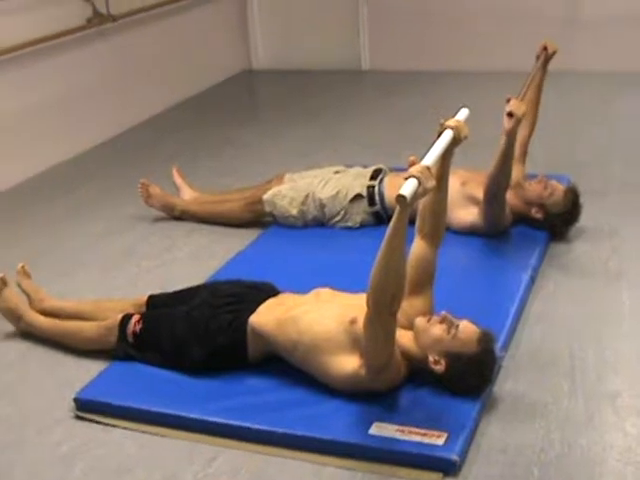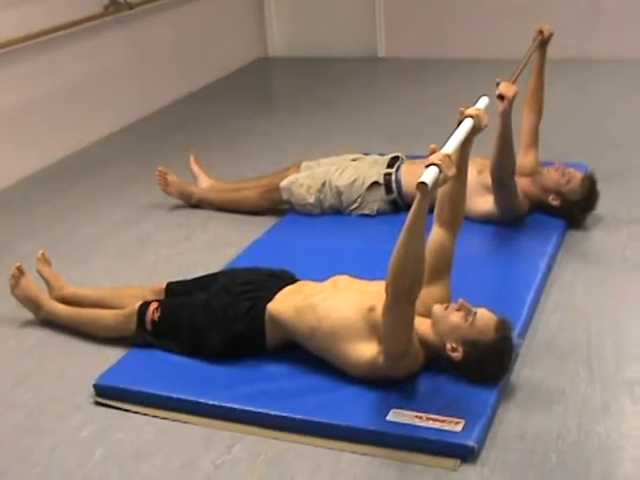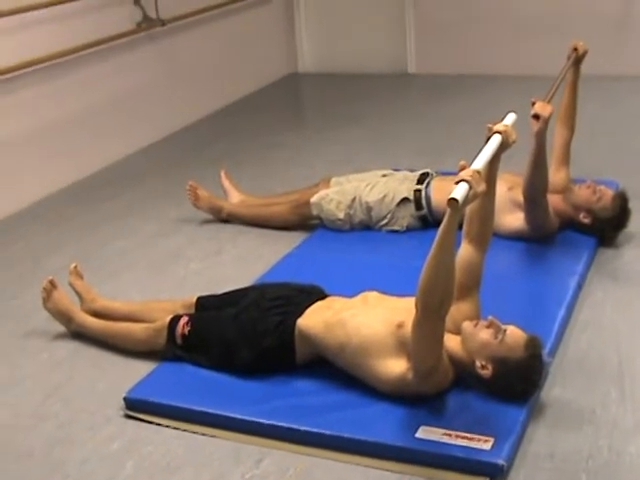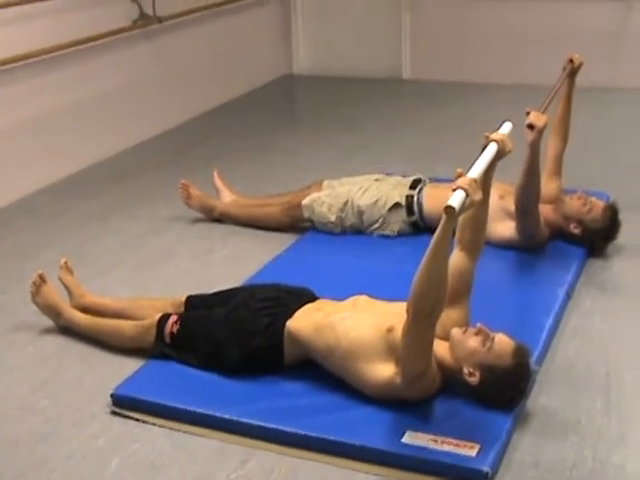
dt=1s
person 1, frame 1
left shoulder: (383, 370)
right shoulder: (413, 322)
left elbow: (378, 306)
right elbow: (428, 241)
left wrist: (403, 208)
right wrist: (446, 158)
left hip: (235, 336)
right hip: (264, 296)
left knee: (119, 332)
right knee: (139, 305)
right ankle: (45, 304)
person 1, frame 2
left shoulder: (402, 356)
right shoulder: (432, 307)
left elbow: (399, 292)
right elbow: (447, 228)
left wrist: (423, 194)
right wrist: (466, 146)
left hip: (255, 321)
right hip: (283, 284)
left knee: (138, 317)
right knee: (161, 291)
left ankle: (48, 307)
right ankle: (65, 292)
person 1, frame 3
left shoulder: (431, 374)
right shoulder: (461, 325)
left elbow: (427, 308)
right elbow: (475, 246)
left wrist: (453, 211)
right wrist: (492, 163)
left hip: (284, 338)
right hip: (312, 299)
left knee: (167, 333)
right knee: (191, 306)
left ankle: (79, 320)
right ankle: (97, 304)
person 1, frame 4
left shoulder: (418, 379)
right shoulder: (451, 331)
left elbow: (419, 315)
right elbow: (467, 255)
left wrist: (450, 220)
right wrist: (487, 173)
left hip: (271, 339)
right hip: (300, 301)
left knee: (156, 331)
right knee: (177, 306)
left ankle: (69, 316)
right ankle: (85, 300)
person 2, frame 1
left shoulder: (495, 218)
right shoulder: (515, 184)
left elbow: (491, 190)
right elbow: (525, 130)
left wrist: (508, 132)
right wrist: (542, 67)
left hip: (365, 201)
right hip: (373, 176)
left knee: (263, 204)
right knee: (276, 183)
left ankle: (177, 206)
right ankle: (193, 197)
person 2, frame 2
left shoulder: (512, 206)
right shoulder: (529, 171)
left elbow: (499, 178)
right elbow: (533, 116)
left wrist: (502, 115)
right wrist: (541, 53)
left hip: (382, 188)
right hip: (389, 164)
left knee: (280, 192)
right knee: (295, 170)
left ankle: (196, 195)
right ankle: (209, 186)
person 2, frame 3
left shoulder: (542, 223)
right shoulder: (560, 189)
left elbow: (532, 197)
right elbow: (565, 134)
left wrist: (539, 135)
right wrist: (575, 71)
left hip: (411, 205)
right hip: (419, 180)
left knee: (310, 208)
right knee: (324, 186)
left ankle: (225, 209)
right ankle: (242, 200)
person 2, frame 4
left shoulder: (532, 233)
right shoulder: (552, 198)
left elbow: (523, 206)
right elbow: (559, 145)
left wrist: (531, 145)
right wrist: (570, 82)
left hip: (403, 210)
right hip: (412, 187)
left knee: (301, 211)
right knee: (314, 189)
left ankle: (218, 208)
right ankle: (229, 201)
